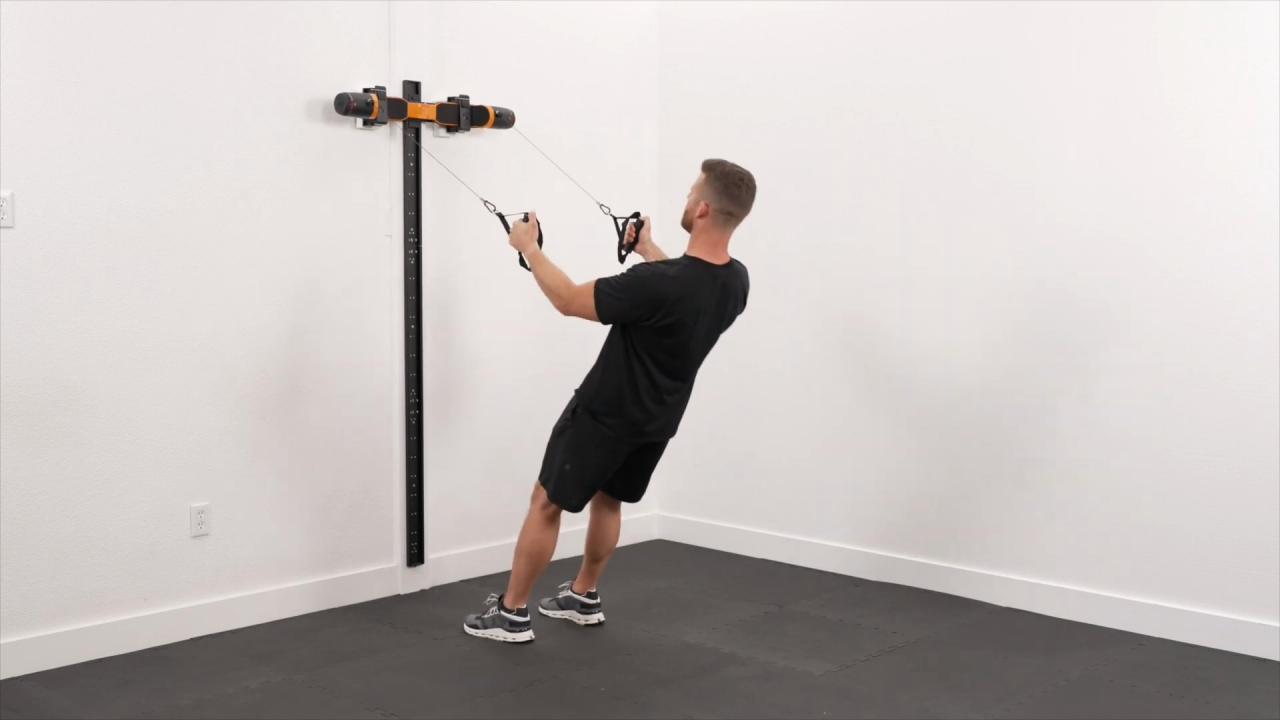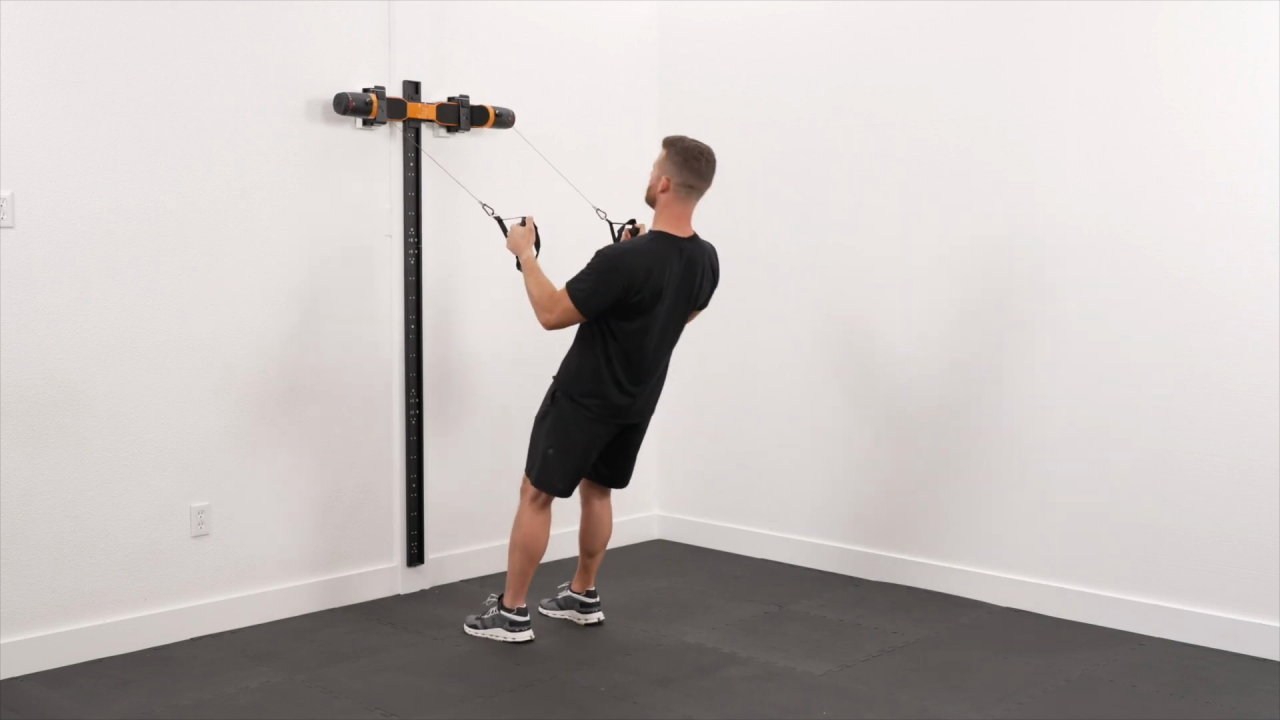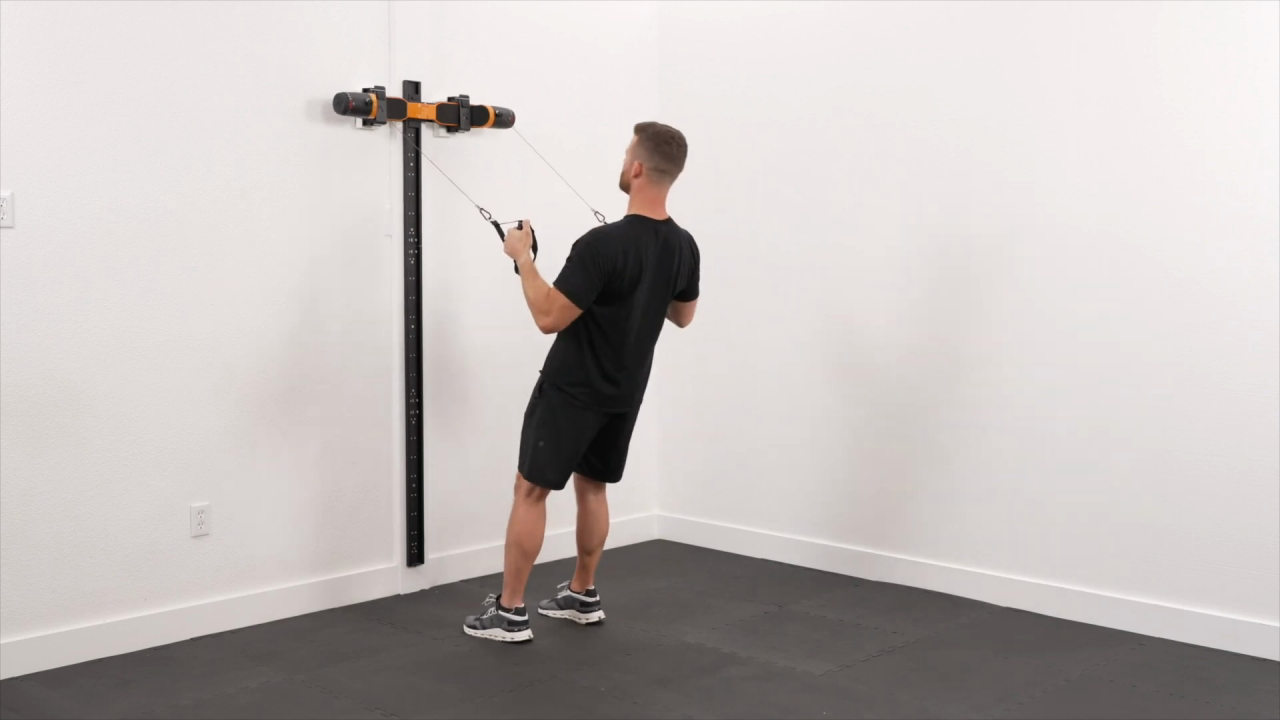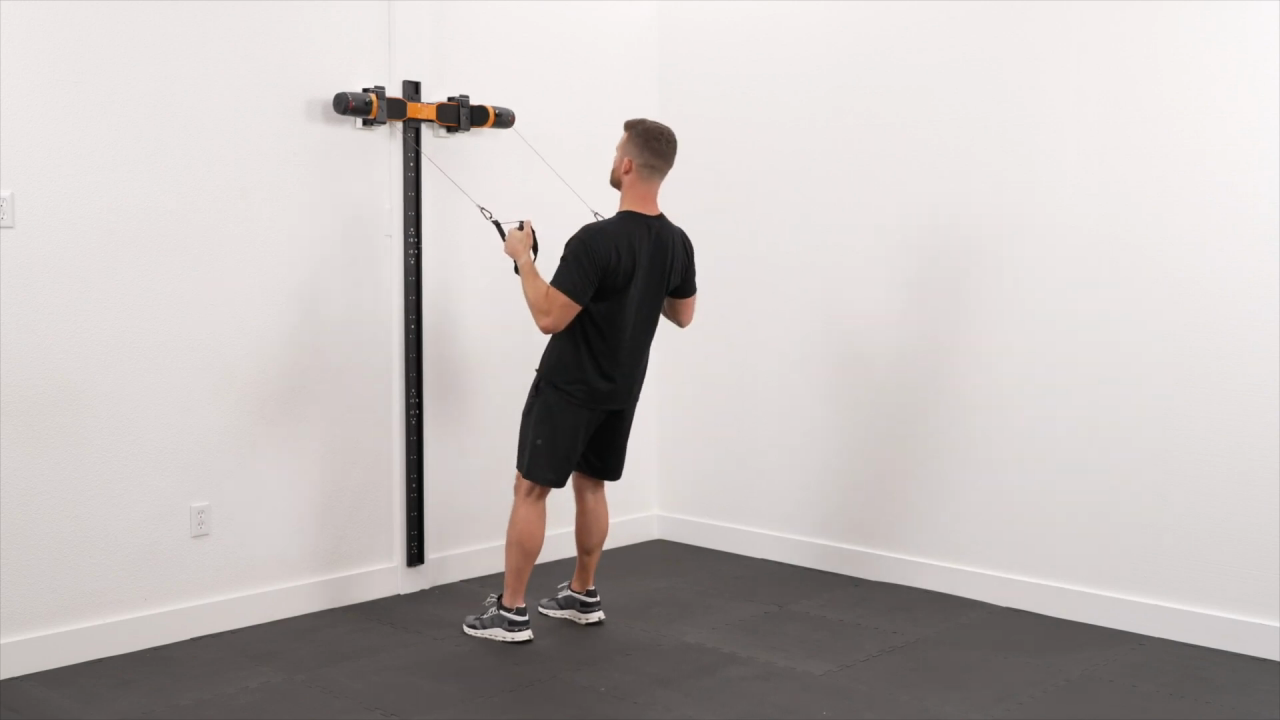
dt=0.3s
person 1, frame 1
left shoulder: (656, 284)
right shoulder: (736, 281)
left elbow: (569, 300)
left wrist: (528, 247)
right wrist: (646, 247)
left hip: (607, 412)
right hip: (659, 419)
left knee: (547, 502)
right knee: (607, 498)
left ankle: (510, 612)
right ankle: (582, 596)
person 1, frame 2
left shoulder: (623, 259)
right shoulder: (705, 260)
left elbow: (551, 314)
left wrist: (525, 252)
left hip: (584, 397)
right hip: (637, 401)
left knee: (536, 494)
right knee: (596, 490)
left ankle: (510, 612)
right ankle: (582, 596)
person 1, frame 3
left shoulder: (603, 244)
right shoulder: (684, 246)
left elbow: (548, 317)
right elbow: (683, 316)
left wrist: (522, 256)
left hip: (572, 389)
right hip: (624, 391)
left knee: (530, 490)
right knee: (591, 486)
left ankle: (509, 611)
right ankle: (582, 595)
person 1, frame 4
left shoulder: (596, 240)
right shoulder: (677, 242)
left elbow: (549, 318)
right elbow: (683, 316)
left wrist: (522, 256)
left hip: (569, 386)
right hip: (620, 388)
left knee: (530, 488)
right knee: (590, 485)
left ankle: (509, 612)
right ankle: (582, 595)
